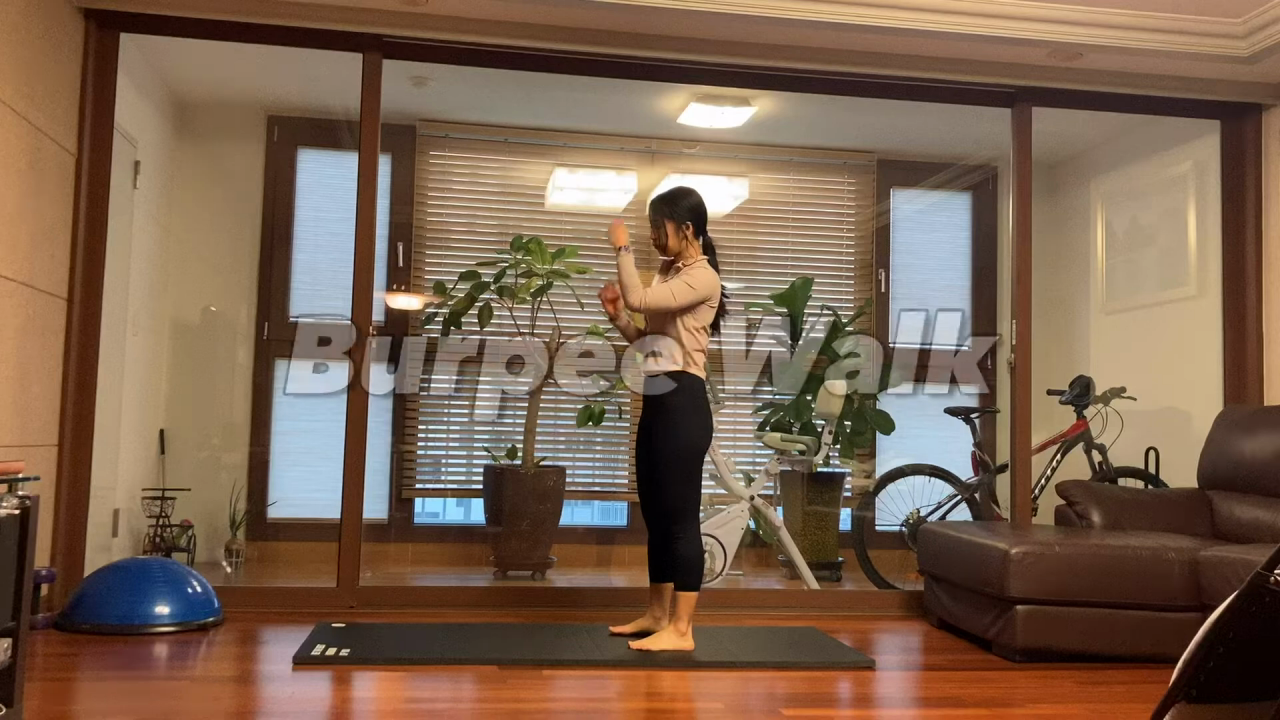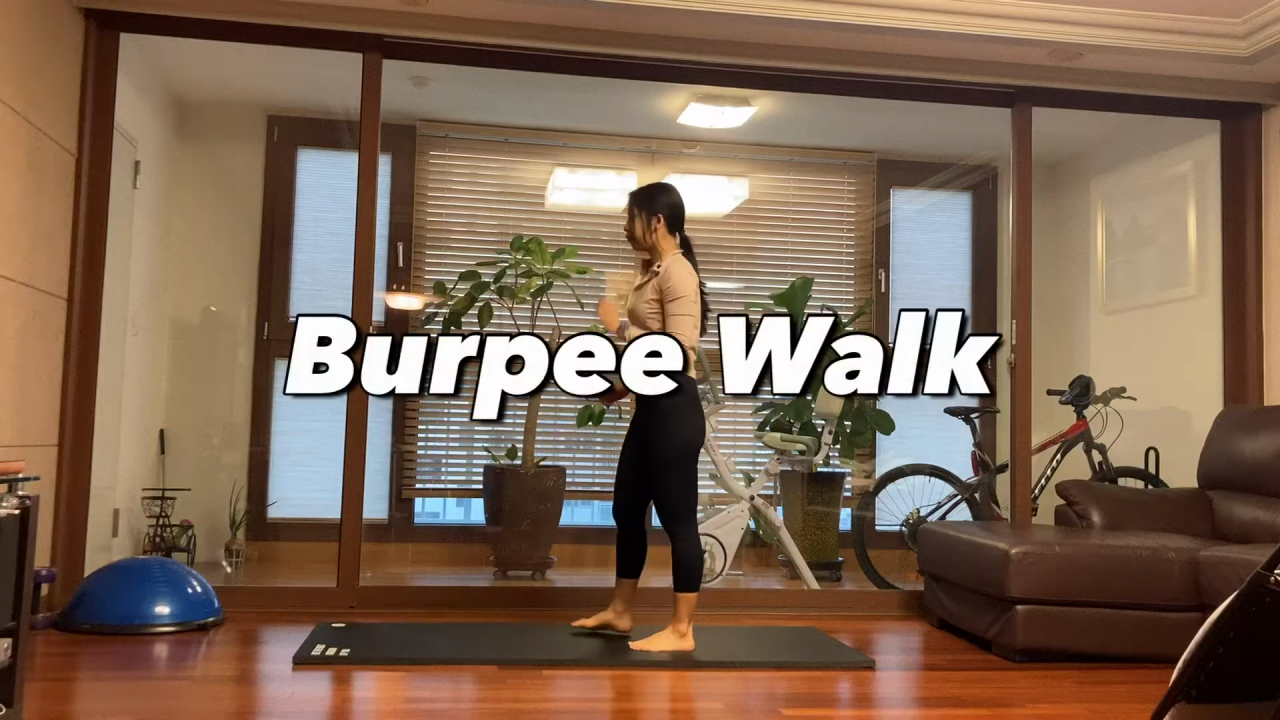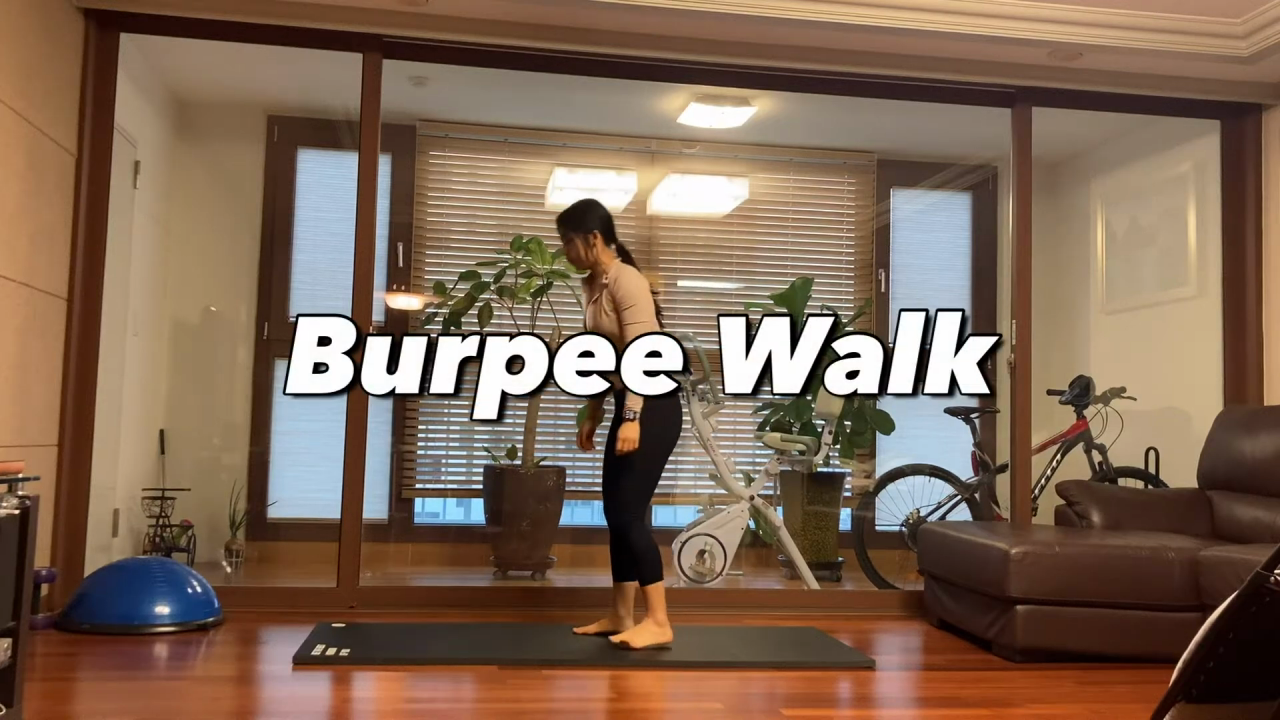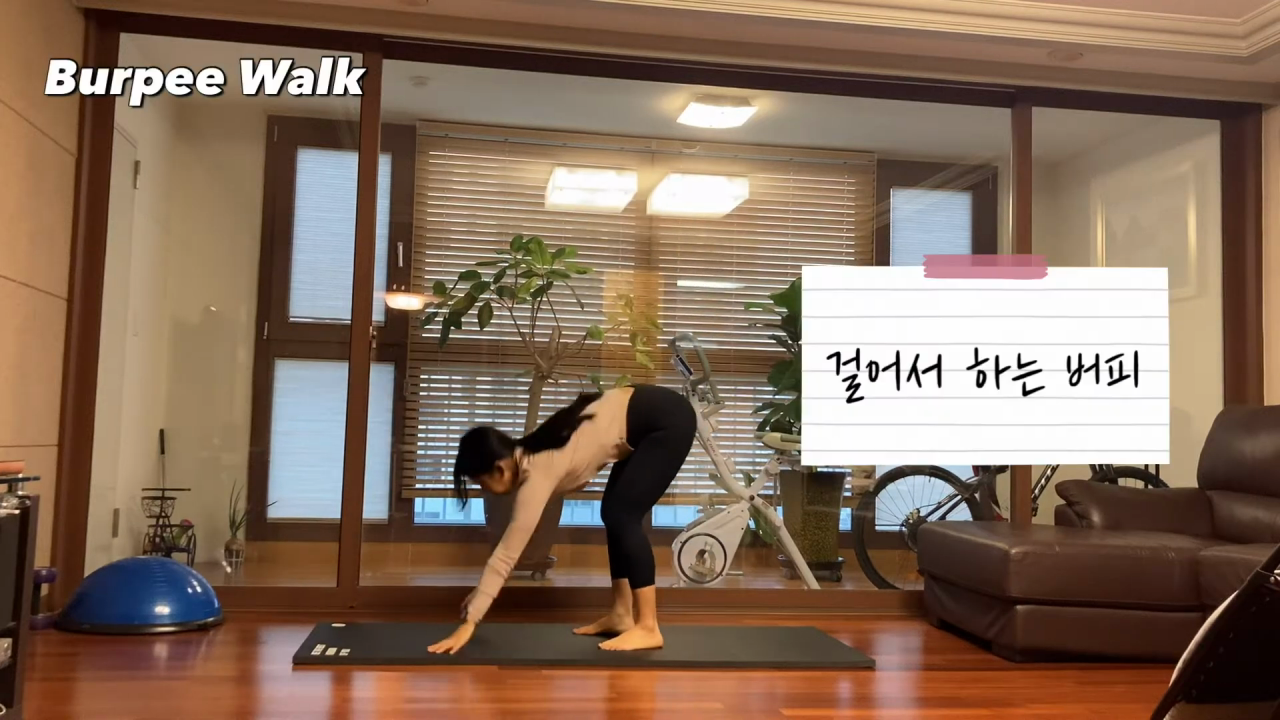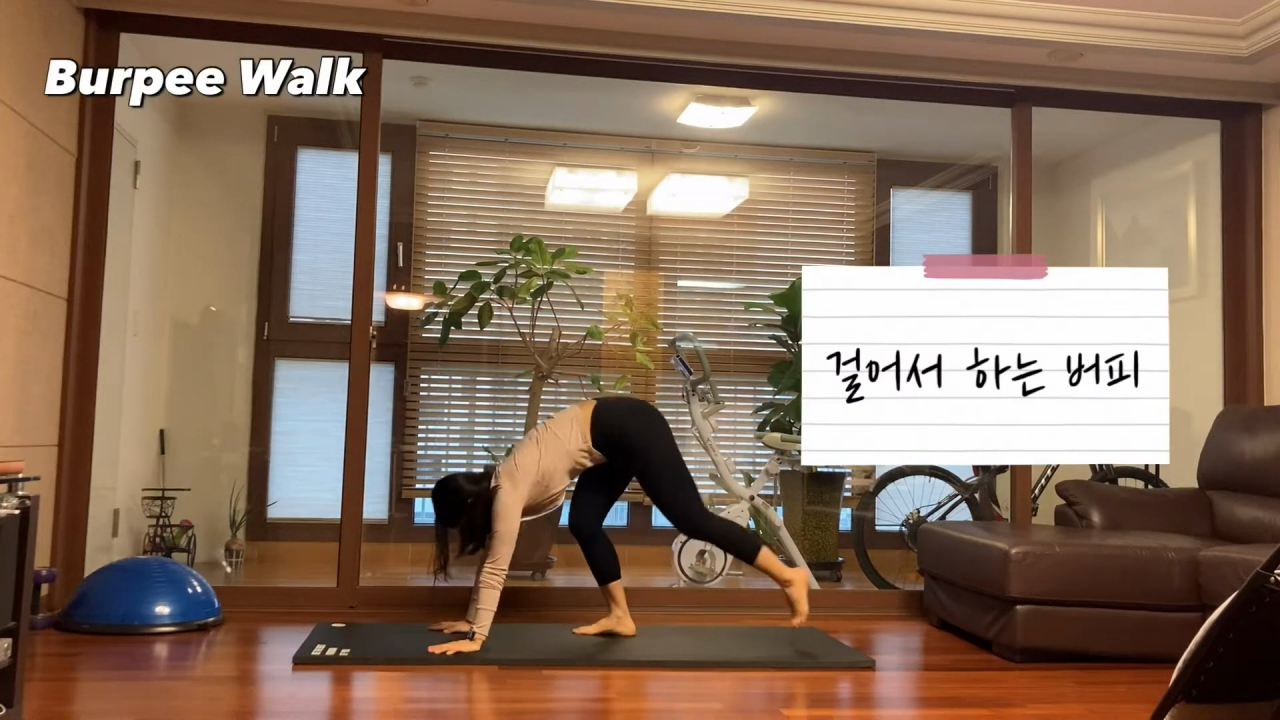
dt=0.7s
person 1, frame 1
left shoulder: (702, 278)
right shoulder: (670, 273)
left elbow: (639, 299)
left wrist: (622, 249)
right wrist: (616, 314)
left hip: (683, 404)
right hip: (657, 402)
left knee: (680, 517)
right knee: (656, 515)
left ankle: (681, 628)
right ankle: (657, 615)
person 1, frame 2
left shoulder: (678, 274)
right shoulder: (651, 271)
left elbow: (677, 350)
left wrist: (619, 327)
right wrist: (622, 380)
left hip: (675, 407)
right hip: (649, 406)
left knee: (678, 519)
right knee: (627, 511)
left ankle: (681, 631)
right ankle: (620, 611)
person 1, frame 3
left shoulder: (627, 281)
right shoulder: (593, 286)
left wrist: (632, 418)
right wrist: (592, 417)
left hip: (653, 408)
right hip: (627, 406)
left knee: (628, 511)
right knee: (617, 511)
left ankle: (658, 621)
right ankle: (620, 615)
person 1, frame 4
left shoulder: (537, 478)
right shoulder: (524, 466)
left elbow: (506, 555)
left wrist: (468, 624)
right wrist: (482, 592)
left hip: (667, 419)
right hip: (645, 416)
left knee: (622, 516)
right knee: (615, 514)
left ankle: (648, 628)
right ankle: (622, 615)
person 1, frame 5
left shoulder: (506, 495)
right shoulder: (493, 488)
left elbow: (496, 569)
right elbow: (493, 563)
left wrist: (475, 637)
right wrist: (472, 621)
left hip: (632, 426)
right hip: (616, 429)
left knee: (691, 519)
right knee: (583, 523)
left ankle: (789, 578)
right ankle: (619, 616)
